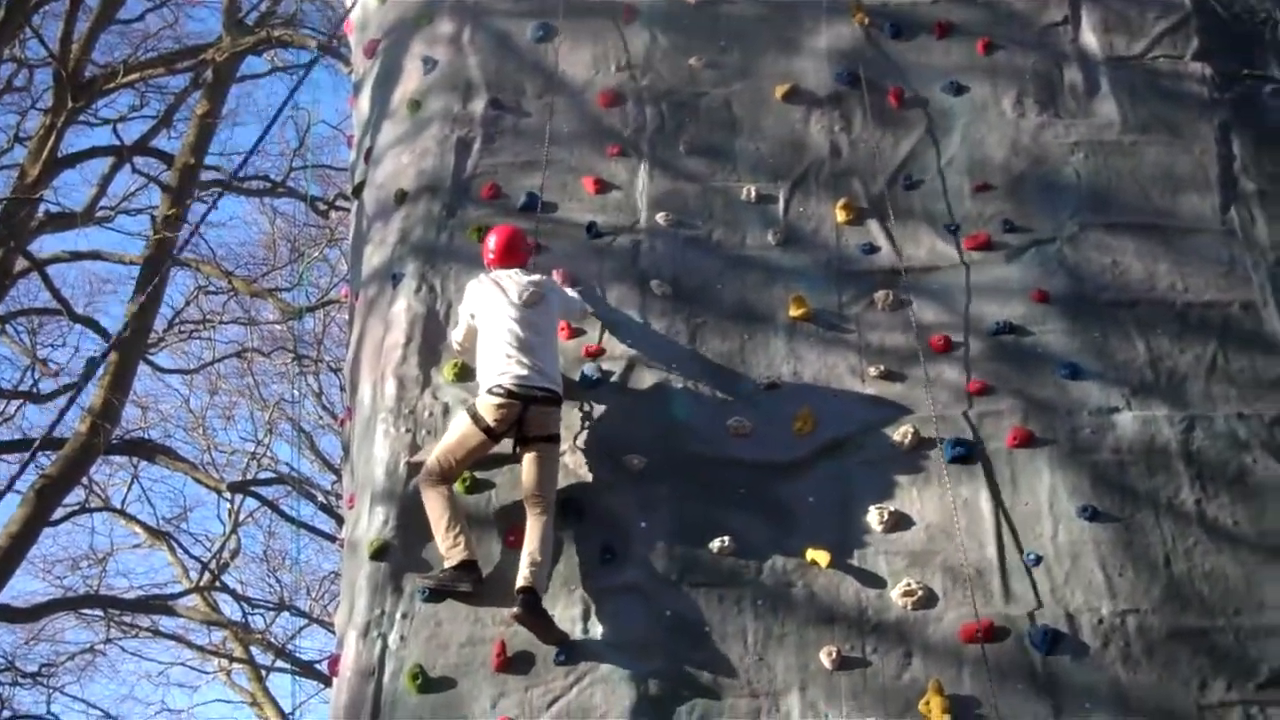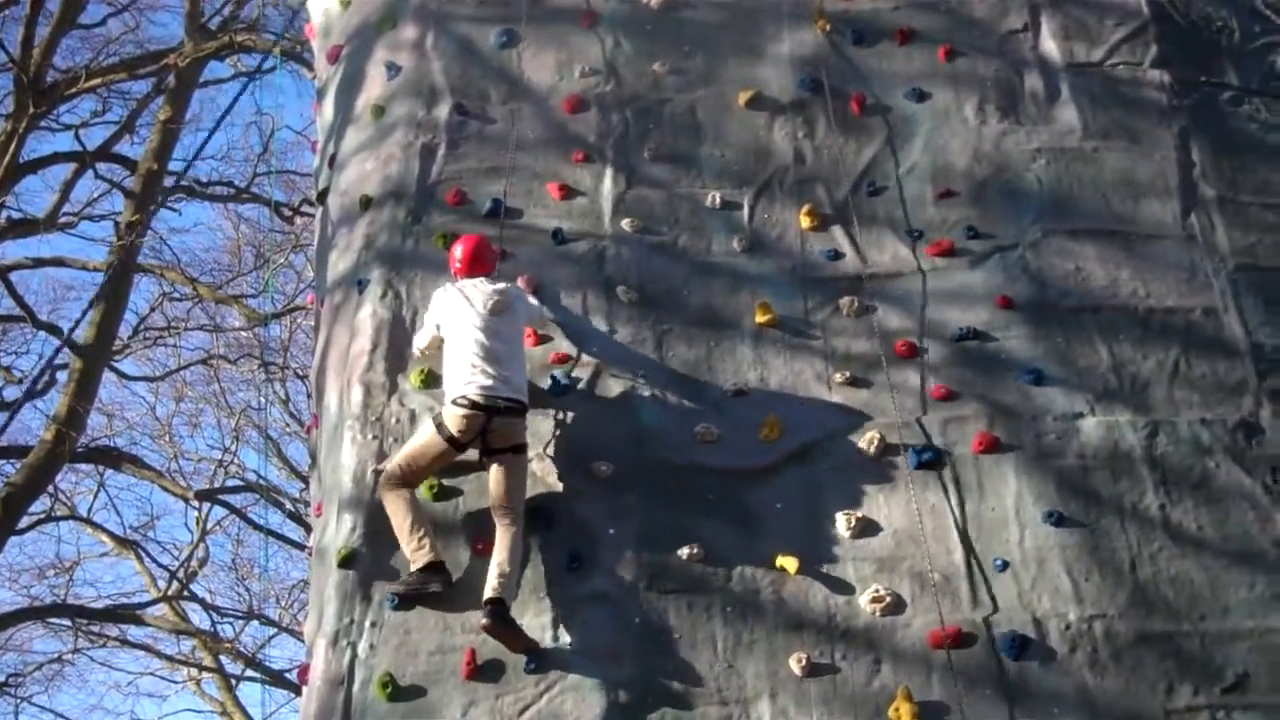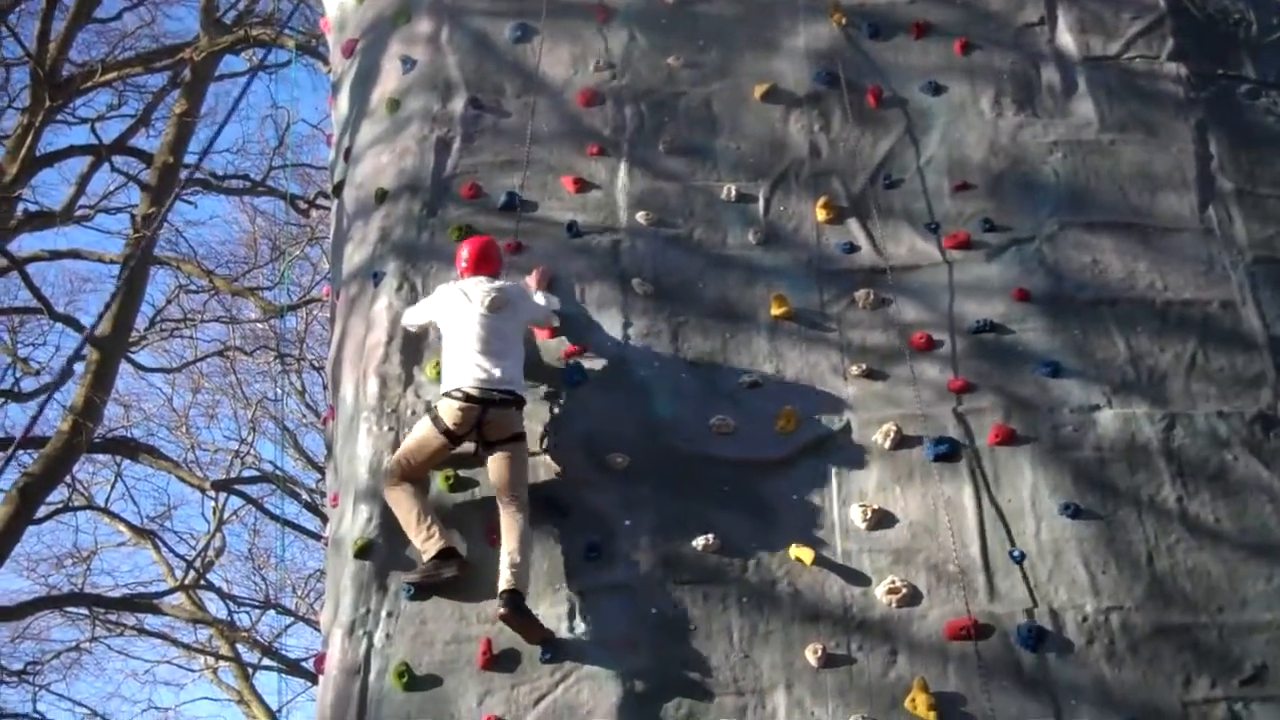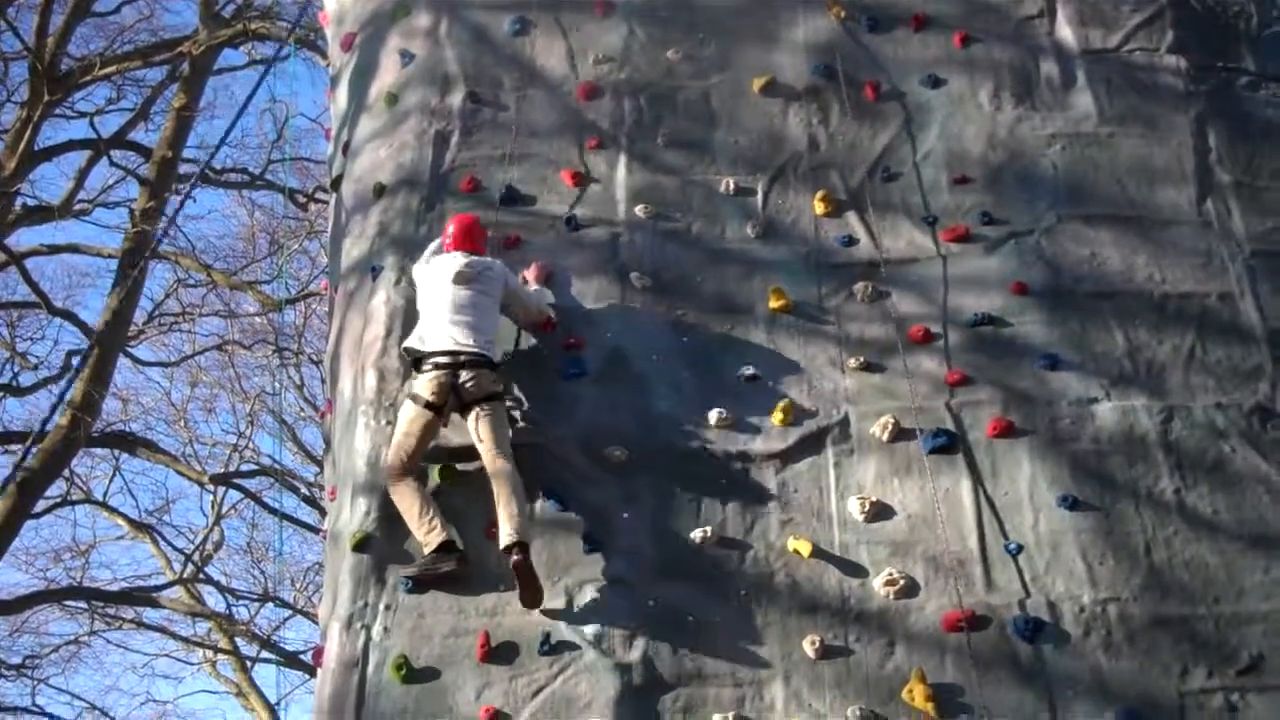
dt=0.2s
person 1, frame 1
left shoulder: (479, 288)
right shoulder: (551, 291)
left elbow: (460, 345)
right elbow: (581, 310)
left hip: (499, 399)
right hip: (545, 405)
left knee: (433, 476)
right knee: (540, 508)
left ankle: (460, 565)
right ankle: (529, 593)
person 1, frame 2
left shoulder: (446, 297)
right shoulder: (515, 299)
left elbow: (422, 349)
right elbow: (541, 316)
left hip: (464, 409)
right hip: (511, 414)
left knee: (393, 480)
right knee: (509, 519)
left ankle: (428, 565)
right ankle: (497, 605)
person 1, frame 3
left shoulder: (447, 294)
right shoulder: (517, 295)
left elbow: (409, 320)
right elbow: (547, 316)
right wrist: (539, 289)
left hip: (459, 403)
right hip: (505, 407)
left knee: (397, 478)
right knee: (515, 508)
left ankle: (440, 553)
right ankle: (512, 595)
person 1, frame 4
left shoulder: (427, 269)
right shoulder: (494, 271)
right elbow: (537, 312)
left wrist: (441, 241)
right wrist: (535, 283)
left hip: (434, 371)
right hip: (480, 373)
left knee: (398, 472)
right knee: (500, 463)
left ankle: (440, 547)
right ankle: (517, 549)
